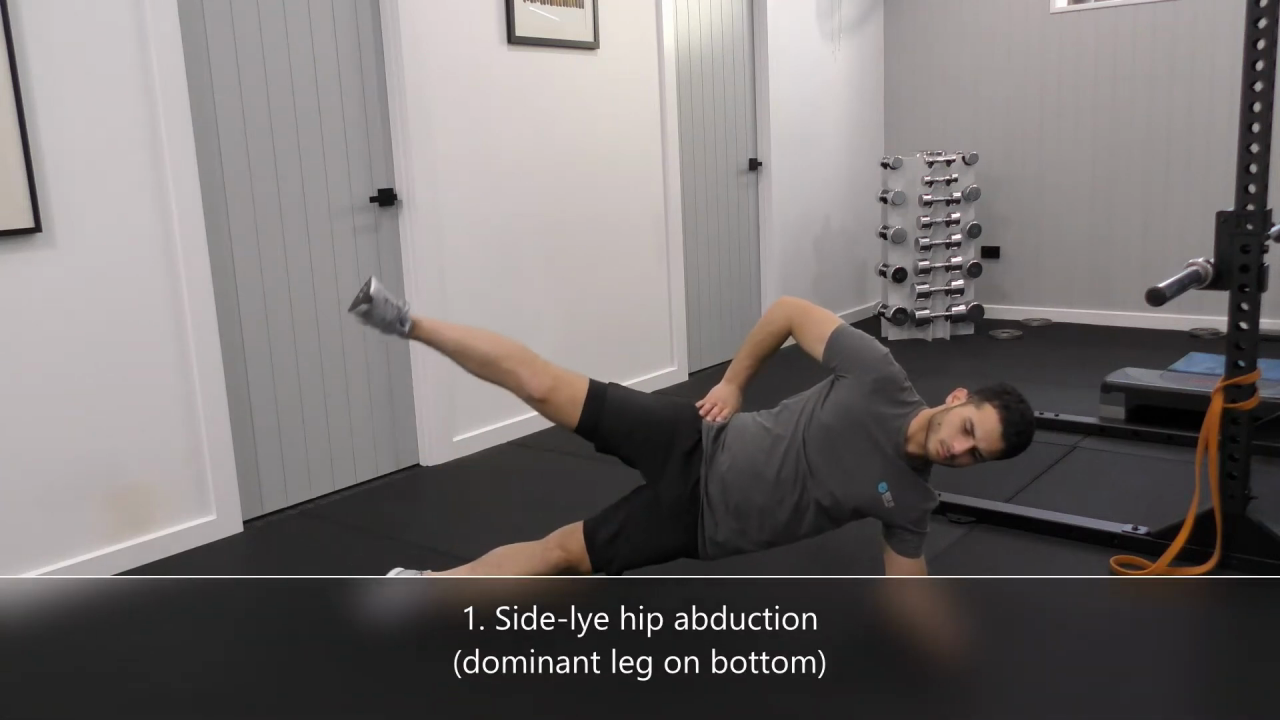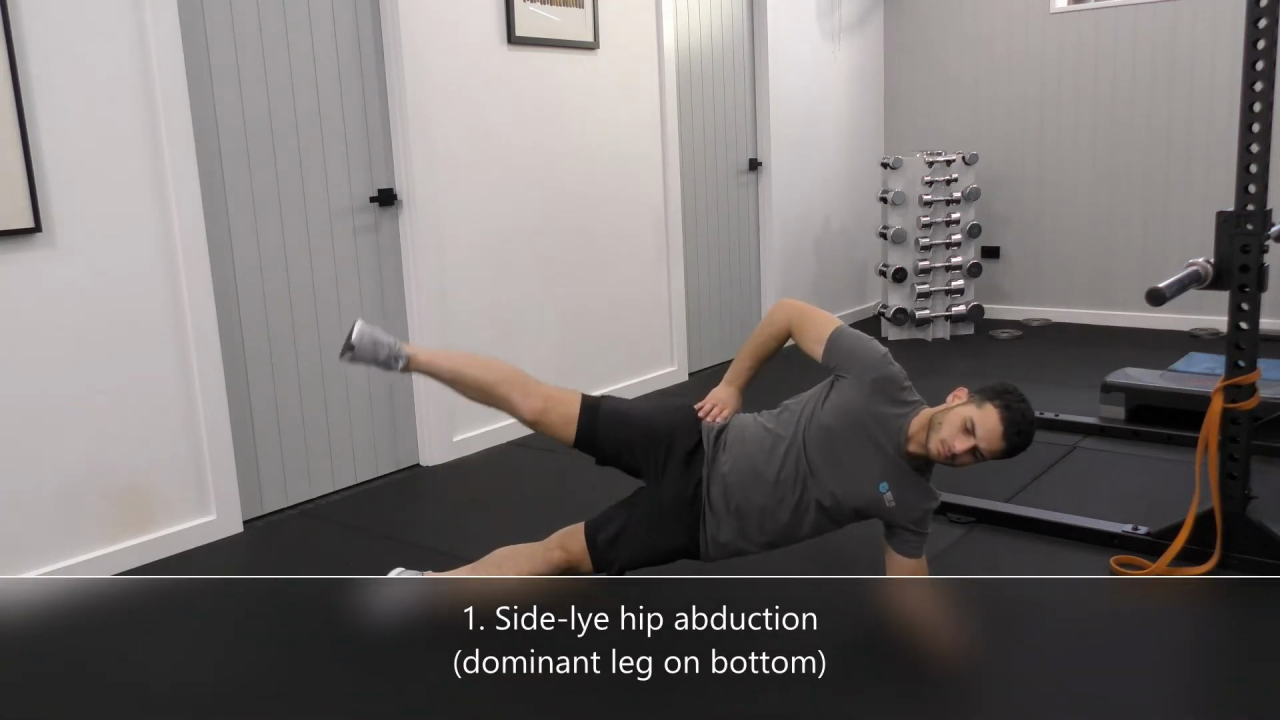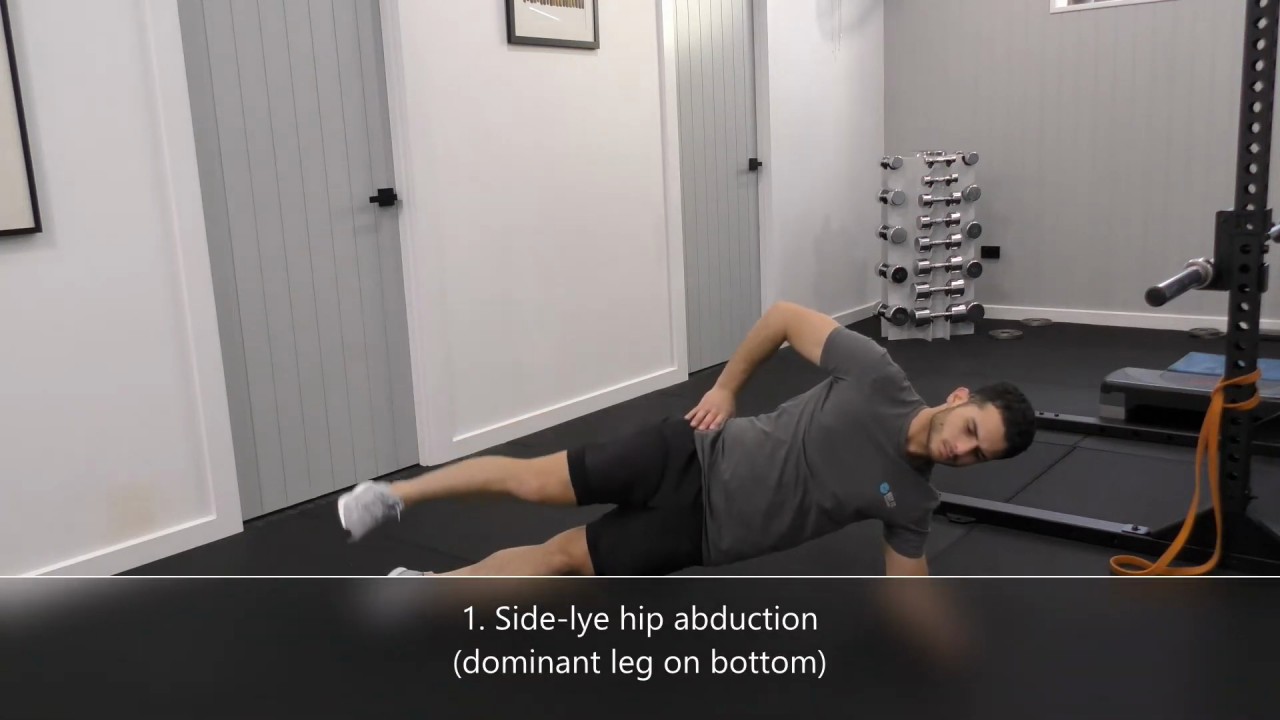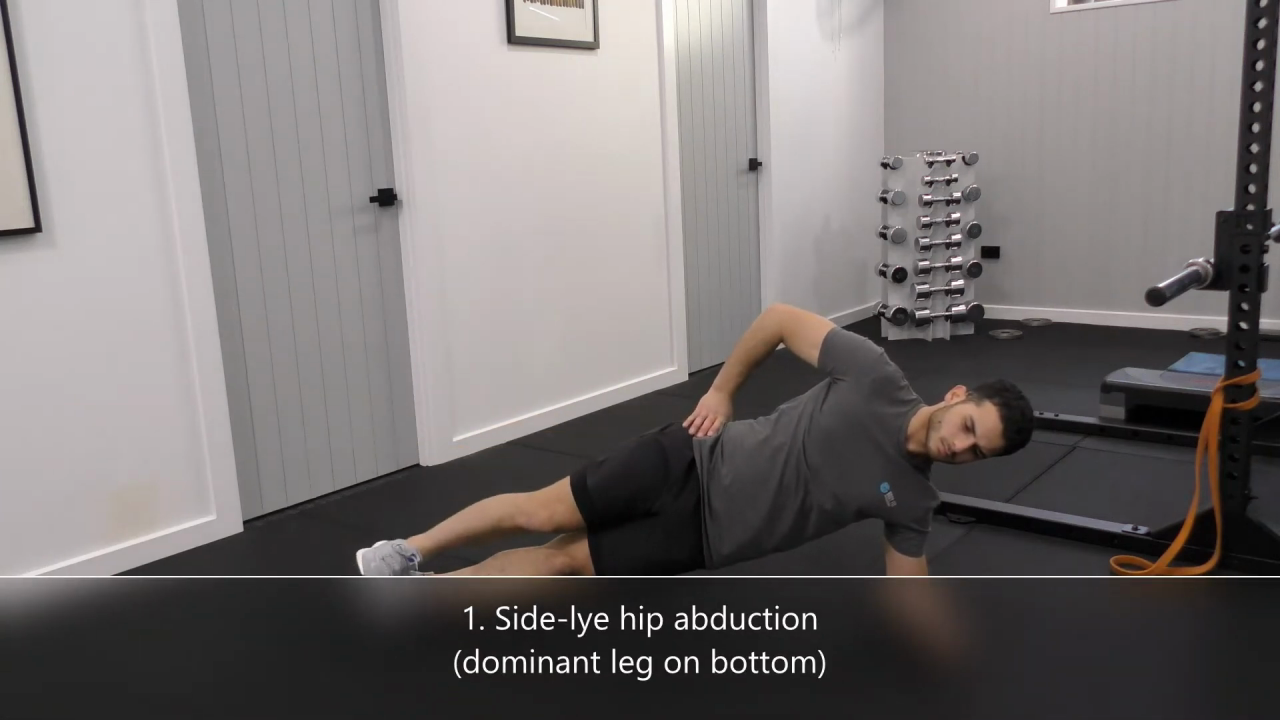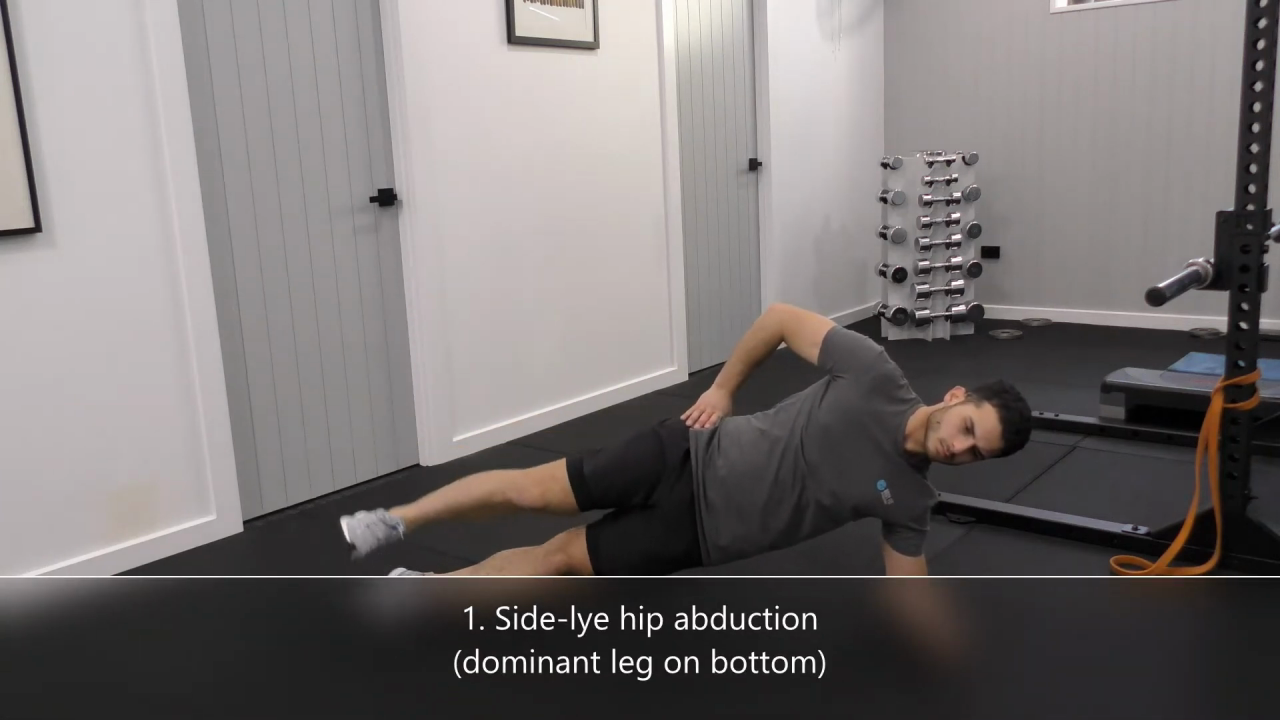
dt=0.5s
person 1, frame 1
left shoulder: (911, 499)
right shoulder: (879, 375)
left elbow: (906, 588)
right elbow: (790, 310)
right wrist: (731, 384)
left hip: (699, 521)
right hip: (696, 446)
left knee: (560, 553)
right knee: (541, 382)
right ankle: (411, 320)
person 1, frame 2
left shoulder: (913, 500)
right shoulder: (880, 377)
left elbow: (906, 587)
right elbow: (790, 312)
right wrist: (732, 385)
left hip: (701, 522)
right hip: (697, 448)
left knee: (561, 554)
right knee: (535, 402)
right ankle: (401, 355)
person 1, frame 3
left shoulder: (912, 500)
right shoulder: (877, 375)
left elbow: (907, 586)
right elbow: (786, 315)
right wrist: (725, 387)
left hip: (705, 530)
right hip: (697, 458)
left knee: (565, 555)
right knee: (535, 479)
right ankle: (395, 496)
person 1, frame 4
left shoulder: (912, 498)
right shoulder: (875, 376)
left elbow: (907, 588)
right elbow: (780, 318)
right wrist: (721, 391)
left hip: (704, 535)
right hip: (695, 463)
left knee: (565, 560)
right knee: (543, 514)
right ankle: (411, 551)
person 1, frame 5
left shoulder: (909, 497)
right shoulder: (874, 372)
left elbow: (907, 587)
right elbow: (782, 316)
right wrist: (722, 388)
left hip: (703, 530)
right hip: (694, 458)
left knee: (562, 555)
right knee: (532, 490)
right ankle: (396, 520)
